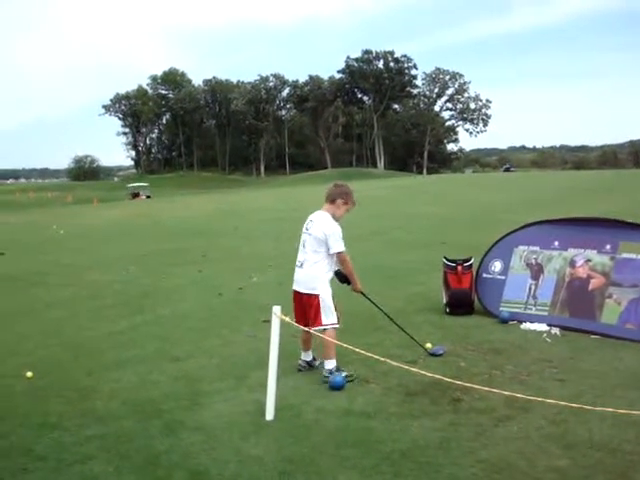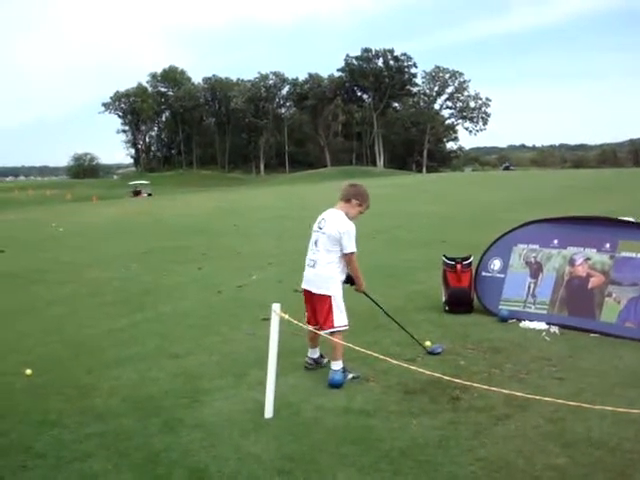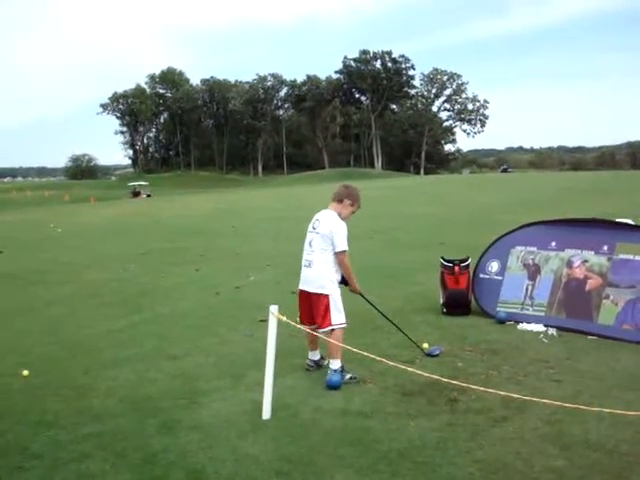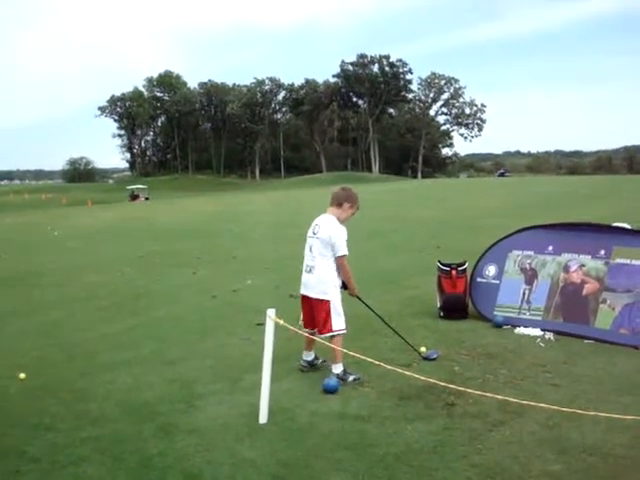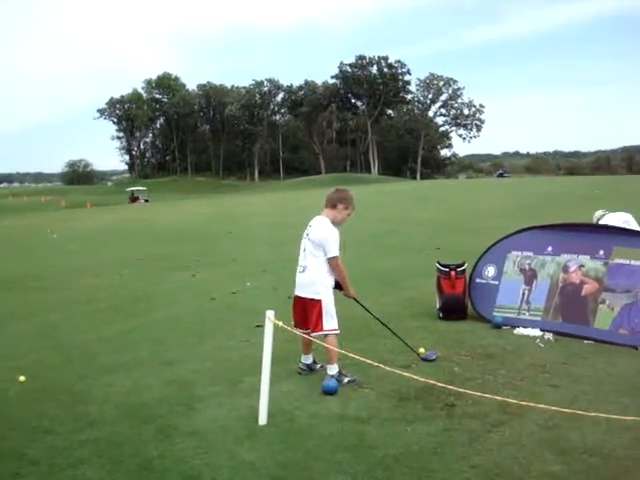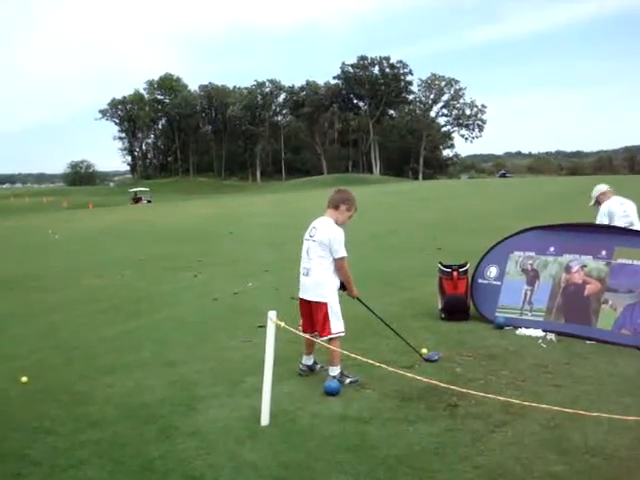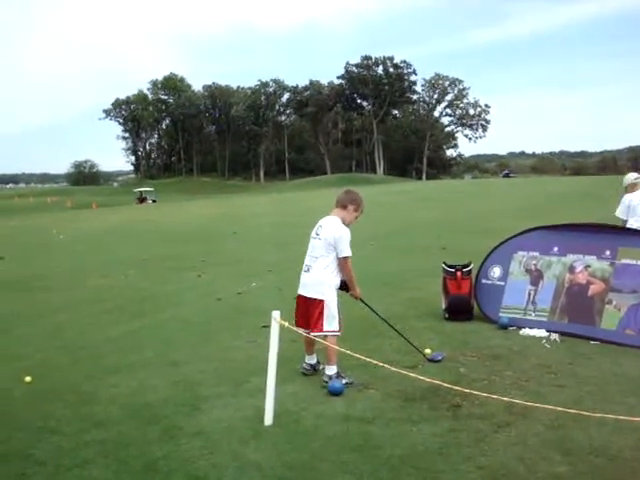
dt=0.4s
person 1, frame 1
left shoulder: (312, 218)
right shoulder: (331, 226)
right elbow: (342, 259)
left wrist: (335, 270)
right wrist: (355, 282)
left hip: (301, 280)
right hip: (317, 283)
left knee: (307, 324)
right knee: (329, 325)
left ankle: (306, 359)
right ankle: (330, 368)
person 1, frame 2
left shoulder: (324, 216)
right shoulder: (346, 225)
right elbow: (350, 259)
left wrist: (345, 273)
right wrist: (359, 282)
left hip: (310, 279)
right hip: (328, 283)
left knee: (314, 322)
right knee: (336, 327)
left ankle: (313, 357)
right ankle: (337, 370)
person 1, frame 3
left shoulder: (317, 218)
right shoulder: (337, 224)
right elbow: (342, 259)
left wrist: (344, 278)
right wrist: (353, 283)
left hip: (307, 280)
right hip: (324, 283)
left knee: (312, 323)
right knee: (336, 326)
left ankle: (314, 358)
right ankle: (335, 369)
person 1, frame 4
left shoulder: (316, 222)
right shoulder: (337, 229)
right elbow: (341, 263)
left wrist: (346, 284)
right wrist: (352, 287)
left hip: (308, 284)
right hip: (326, 287)
left knee: (312, 326)
right knee: (336, 330)
left ankle: (307, 358)
right ankle: (338, 371)
person 1, frame 5
left shoulder: (313, 223)
right shoulder: (329, 230)
right elbow: (335, 265)
left wrist: (339, 283)
right wrist: (347, 288)
left hip: (303, 285)
right hip: (318, 288)
left knee: (307, 327)
right knee: (329, 330)
left ankle: (306, 362)
right ankle: (333, 372)
person 1, frame 6
left shoulder: (314, 225)
right shoulder: (335, 231)
right elbow: (341, 266)
left wrist: (345, 285)
right wrist: (351, 288)
left hip: (307, 287)
right hip: (323, 290)
left knee: (311, 330)
right knee: (333, 333)
left ankle: (307, 363)
right ankle: (335, 373)
person 1, frame 7
left shoulder: (321, 223)
right shoulder: (341, 230)
right elbow: (345, 265)
left wrist: (343, 281)
right wrist: (354, 288)
left hip: (307, 285)
right hip: (323, 288)
left knee: (310, 328)
right knee: (331, 331)
left ankle: (310, 362)
right ankle: (331, 372)
